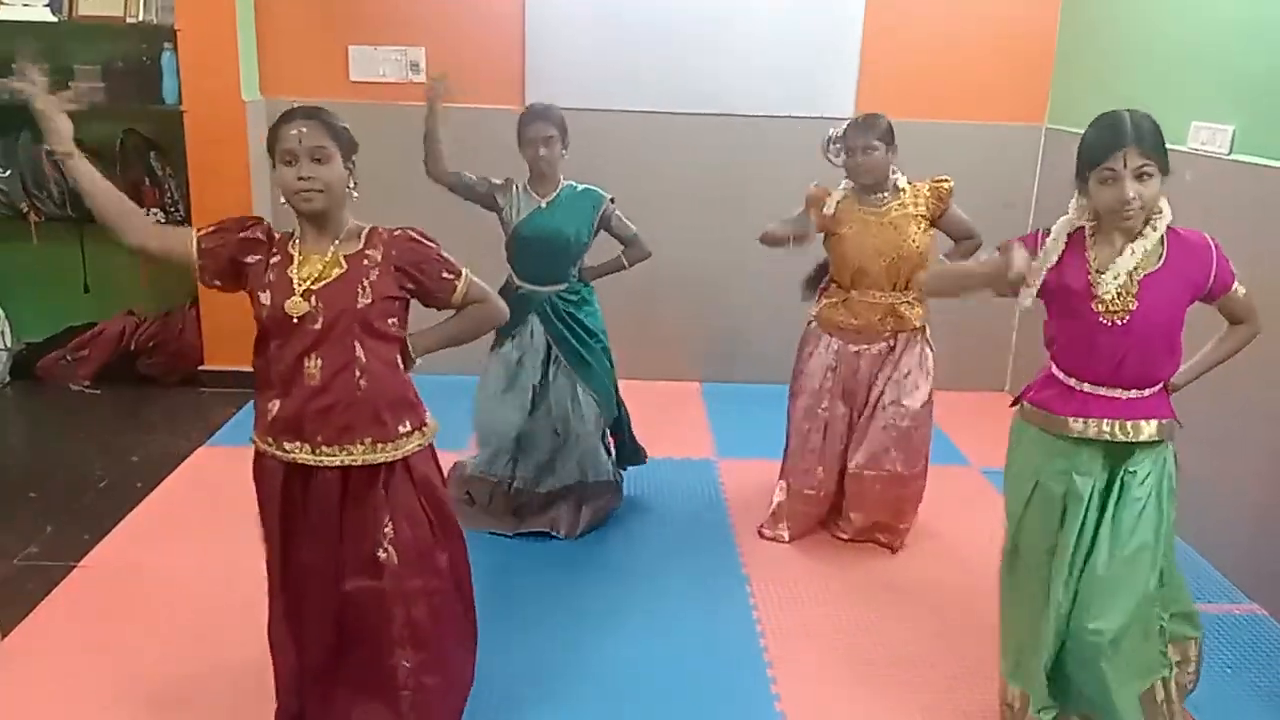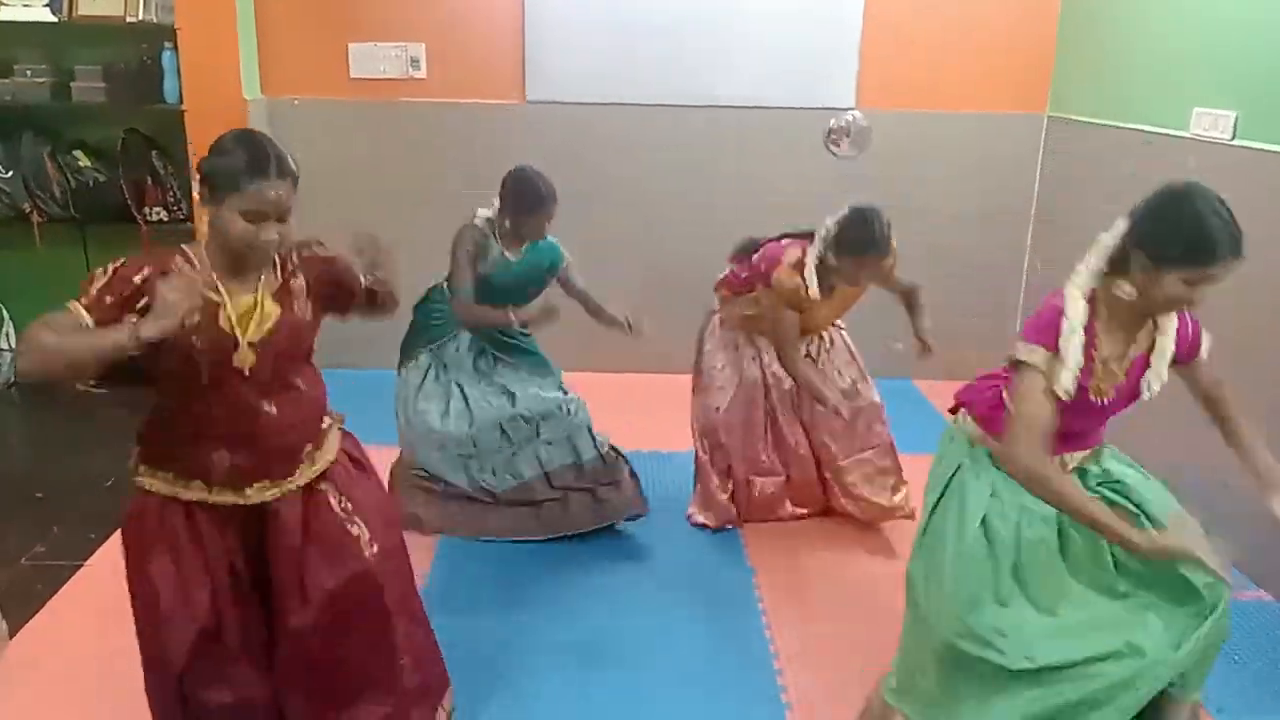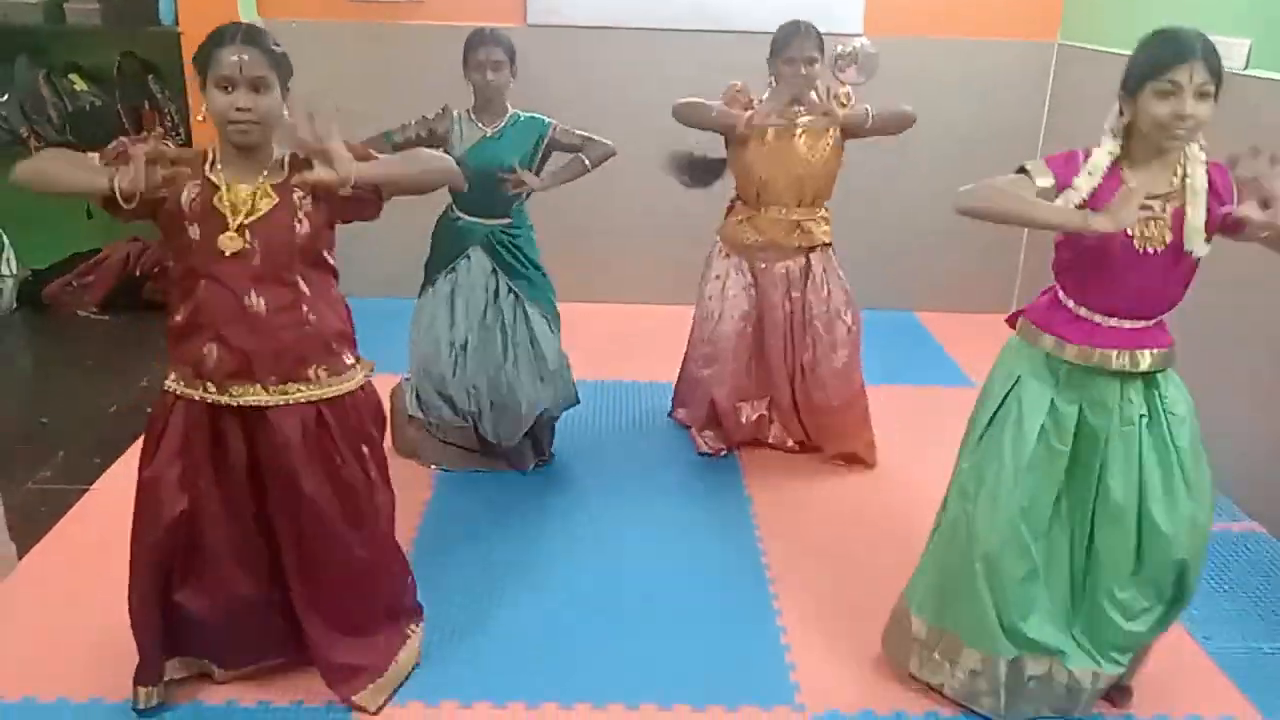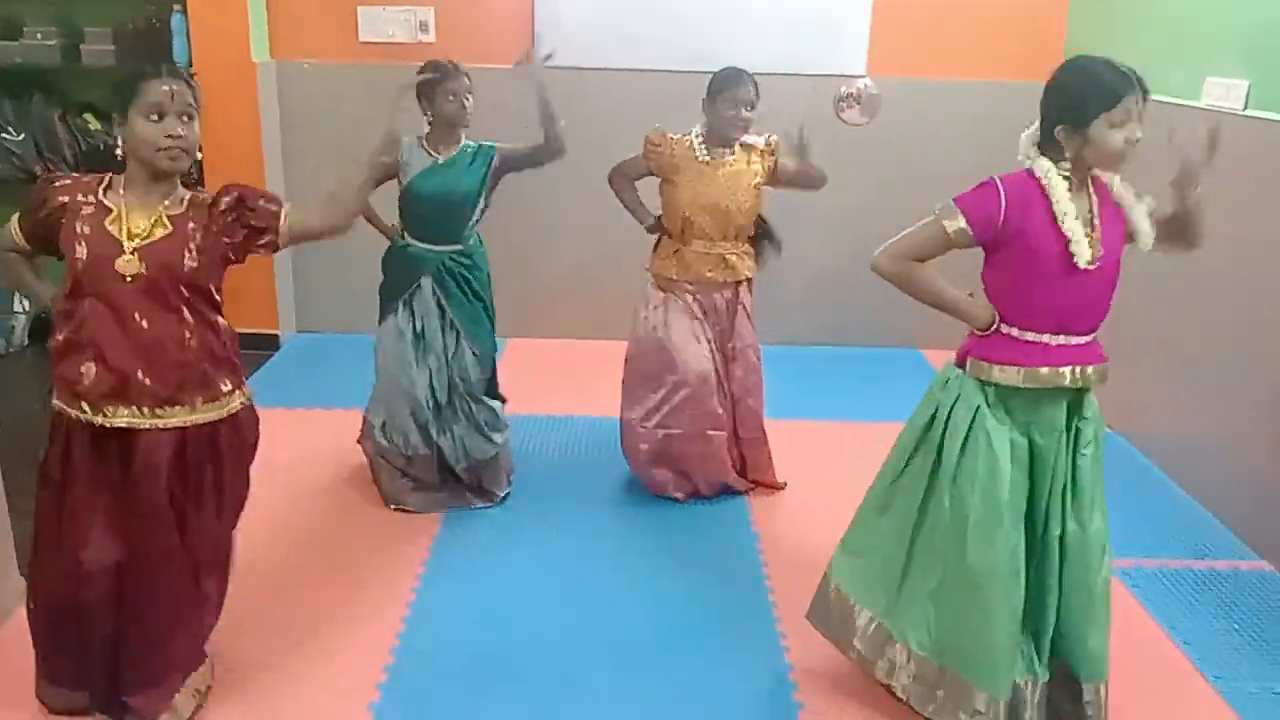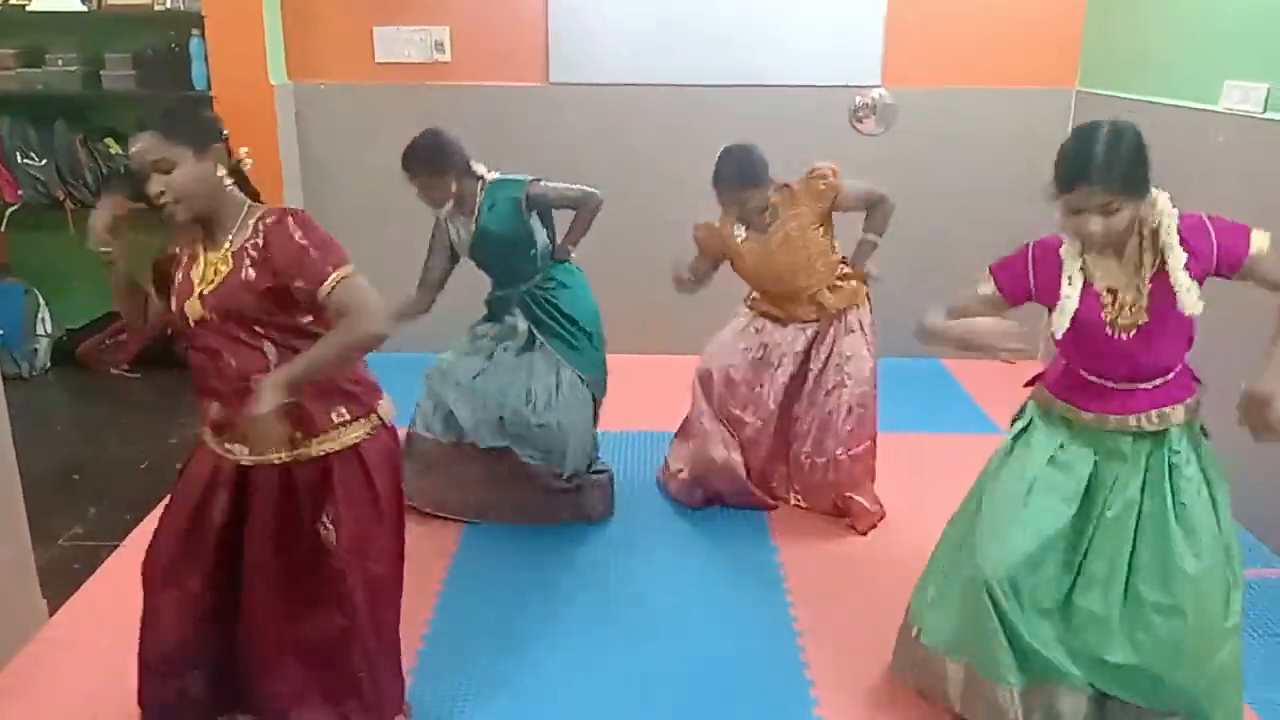
dt=1s
person 1, frame 1
left shoulder: (399, 250)
right shoulder: (254, 252)
left elbow: (490, 309)
right elbow: (139, 233)
left wrist: (409, 345)
right wrist: (63, 144)
left hip: (382, 464)
right hip: (292, 467)
left knee: (394, 614)
right knee: (307, 612)
person 1, frame 2
left shoulder: (308, 267)
right shoulder: (150, 279)
left elbow: (382, 302)
right elbow: (33, 358)
left wrist: (380, 279)
right wrist: (140, 332)
left hip: (311, 477)
right hip: (196, 503)
left knee: (360, 602)
right knee: (208, 652)
person 1, frame 3
left shoulder: (315, 173)
right shoulder: (174, 178)
left elbow: (444, 171)
right elbow: (30, 175)
left wrist: (349, 173)
right wrist: (119, 181)
left hip: (320, 401)
right hip: (208, 407)
left knee: (341, 537)
right knee: (185, 537)
left ankle: (368, 643)
right ankle: (194, 651)
person 1, frame 4
left shoulder: (220, 213)
right shoulder: (67, 199)
left elbow: (333, 217)
left wrist: (395, 147)
right wrist: (57, 306)
left hip: (199, 420)
right hip: (97, 424)
left knee: (186, 560)
right knee: (89, 563)
person 1, frame 5
left shoulder: (285, 234)
right shoulder: (186, 254)
left elbow: (364, 322)
left wrist: (281, 383)
left hip: (330, 442)
right hip: (230, 452)
left knee: (338, 596)
right knee: (186, 581)
person 2, frame 1
left shoulder: (1194, 254)
right shoulder: (1055, 250)
left elbow: (1246, 320)
left wrist: (1181, 375)
left hip: (1140, 453)
right hip: (1049, 445)
left knee: (1116, 609)
right knee: (1050, 591)
person 2, frame 2
left shoulder: (1177, 325)
right shoulder: (1060, 323)
left elbow: (1215, 400)
right elbow: (1020, 457)
right wrist: (1137, 539)
left hip: (1082, 466)
right hip: (991, 468)
left knee: (1190, 580)
right knee: (967, 624)
person 2, frame 3
left shoulder: (1217, 186)
right shoulder: (1083, 171)
right elbow: (971, 200)
right wrist: (1094, 223)
left hip: (1144, 387)
right hip: (1048, 373)
left knee: (1161, 540)
right knee: (1004, 521)
left ankle: (1096, 655)
right ankle: (985, 658)
person 2, frame 4
left shoulder: (1115, 203)
right shoulder: (1006, 198)
left elbow: (1182, 238)
right elbow: (891, 259)
left wrist: (1186, 190)
right wrist: (976, 312)
left hip: (1071, 410)
right hip: (996, 404)
left knee: (1066, 560)
right knee: (981, 557)
person 2, frame 5
left shoulder: (1195, 240)
right shoulder: (1042, 260)
right elbow: (935, 322)
right wrist: (977, 332)
left hip: (1165, 446)
right hip: (1063, 436)
left knee: (1182, 615)
right knee: (1001, 569)
person 3, frame 1
left shoulder: (590, 202)
right shoulder: (504, 196)
left elbow: (641, 249)
right elbow: (439, 173)
left wrist: (590, 272)
right wrist: (432, 116)
left hip: (573, 321)
right hip: (522, 319)
left knee: (578, 417)
right knee: (511, 415)
left ankle: (580, 503)
right ankle: (514, 494)
person 3, frame 2
left shoulder: (549, 251)
right shoulder: (473, 236)
left elbow: (586, 299)
right elbow: (460, 310)
left wrist: (616, 320)
right wrist: (522, 316)
left hip: (498, 340)
right hip: (441, 339)
left knee: (554, 407)
right knee: (439, 426)
right ankle: (447, 497)
person 3, frame 3
left shoulder: (534, 130)
right shoulder: (448, 125)
left elbow: (605, 148)
right elbow: (377, 145)
left wrist: (543, 182)
left hip: (511, 251)
right hip: (457, 249)
left knee: (524, 350)
right knee: (441, 349)
left ankle: (517, 441)
right ankle: (451, 439)
person 3, frame 4
left shoulder: (487, 159)
right shoulder: (405, 154)
left elbow: (553, 149)
left wrist: (541, 87)
right wrist: (389, 232)
left hip: (463, 280)
right hip: (413, 276)
left knee: (466, 375)
right knee: (408, 379)
left ankle: (471, 469)
right ankle: (412, 473)
person 3, frame 5
left shoulder: (513, 193)
right shoulder: (446, 225)
left elbow: (591, 199)
right elbow: (424, 298)
left wrist: (562, 252)
left hip: (561, 308)
right hip: (511, 313)
left knee: (557, 409)
right knee: (452, 386)
left ankle: (561, 488)
person 4, frame 1
left shoulder: (925, 200)
right shoulder: (831, 206)
left elbow: (972, 240)
right elbow: (770, 234)
left wrist: (932, 272)
right wrist: (795, 233)
left hip: (899, 339)
right hip: (833, 336)
left knee: (891, 434)
right knee: (818, 425)
left ankle: (874, 517)
right ankle: (800, 512)
person 4, frame 2
left shoulder: (867, 264)
right shoulder: (788, 274)
left elbow: (909, 289)
right elbow: (784, 348)
left wrist: (919, 322)
right wrist: (829, 401)
left hip: (811, 335)
right hip: (744, 333)
left knee: (858, 403)
right knee: (730, 418)
left ankle: (856, 494)
right ankle: (727, 501)
person 4, frame 3
left shoulder: (835, 114)
right shoulder: (746, 110)
left elbow: (904, 117)
right elbow: (682, 111)
left wrist: (853, 117)
right wrist: (741, 119)
left hip: (810, 256)
right hip: (746, 253)
left knee: (830, 346)
right knee: (725, 344)
left ankle: (829, 434)
right ankle: (720, 425)
person 4, frame 4
left shoulder: (759, 159)
right shoulder: (672, 151)
left elbow: (815, 178)
right elbow: (618, 177)
left wrist: (802, 155)
right wrist: (650, 222)
left hip: (732, 291)
right hip: (676, 287)
left knee: (737, 382)
right knee: (684, 378)
left ankle: (734, 468)
right ankle: (681, 471)
person 4, frame 5
left shoulder: (810, 197)
right shoulder: (723, 233)
left elbow: (880, 202)
right elbow: (696, 278)
left wrist: (863, 249)
right wrist: (683, 278)
left hip: (835, 318)
right hip: (773, 323)
left knee: (837, 413)
right knee: (722, 375)
left ankle: (843, 498)
right ankle: (712, 479)
